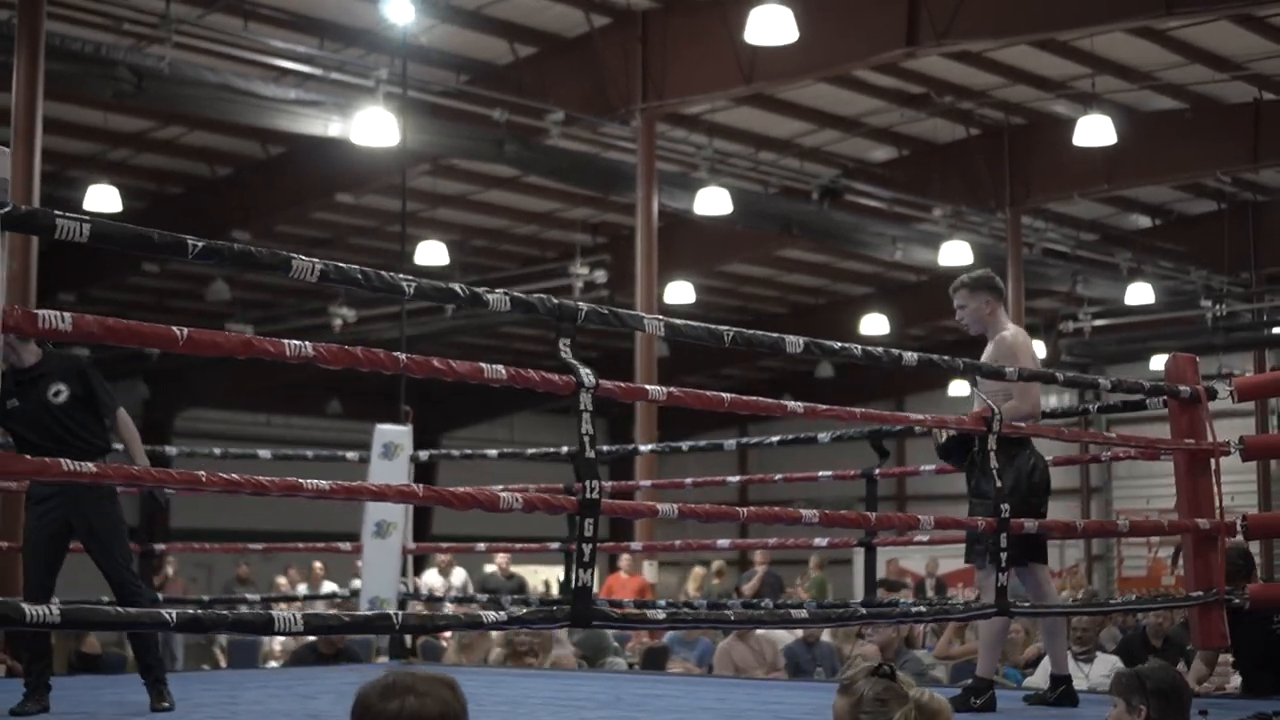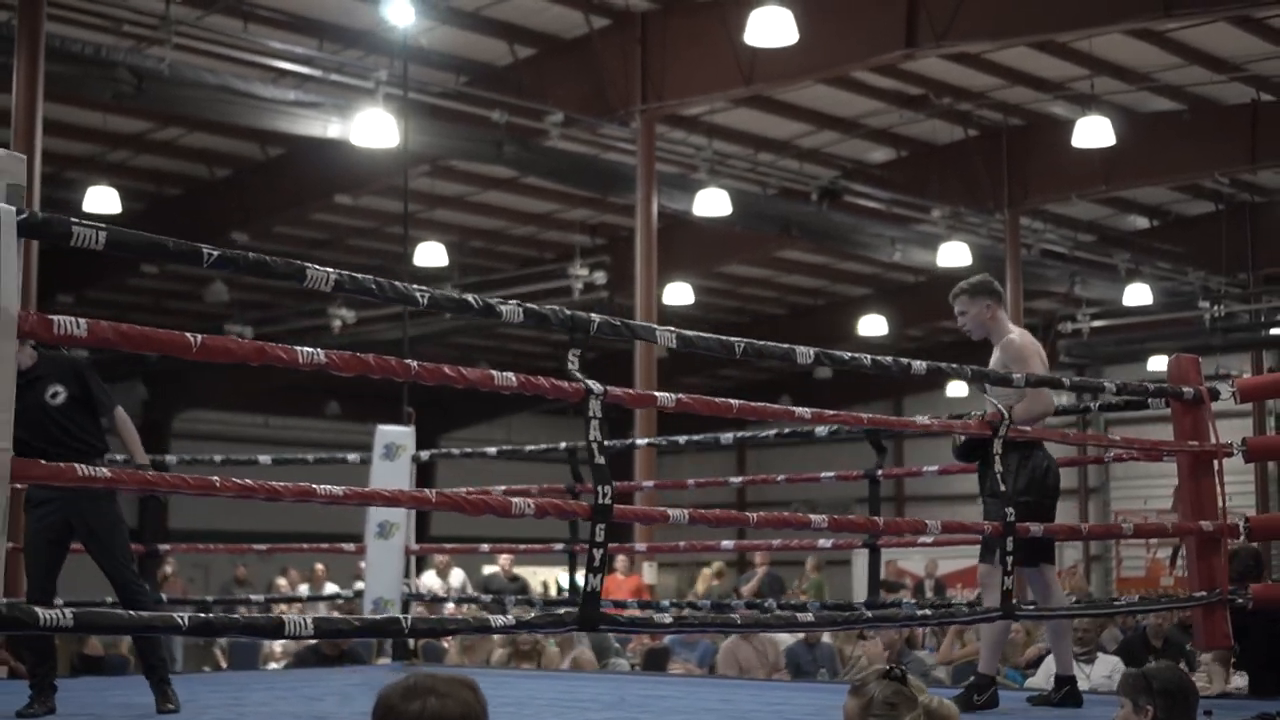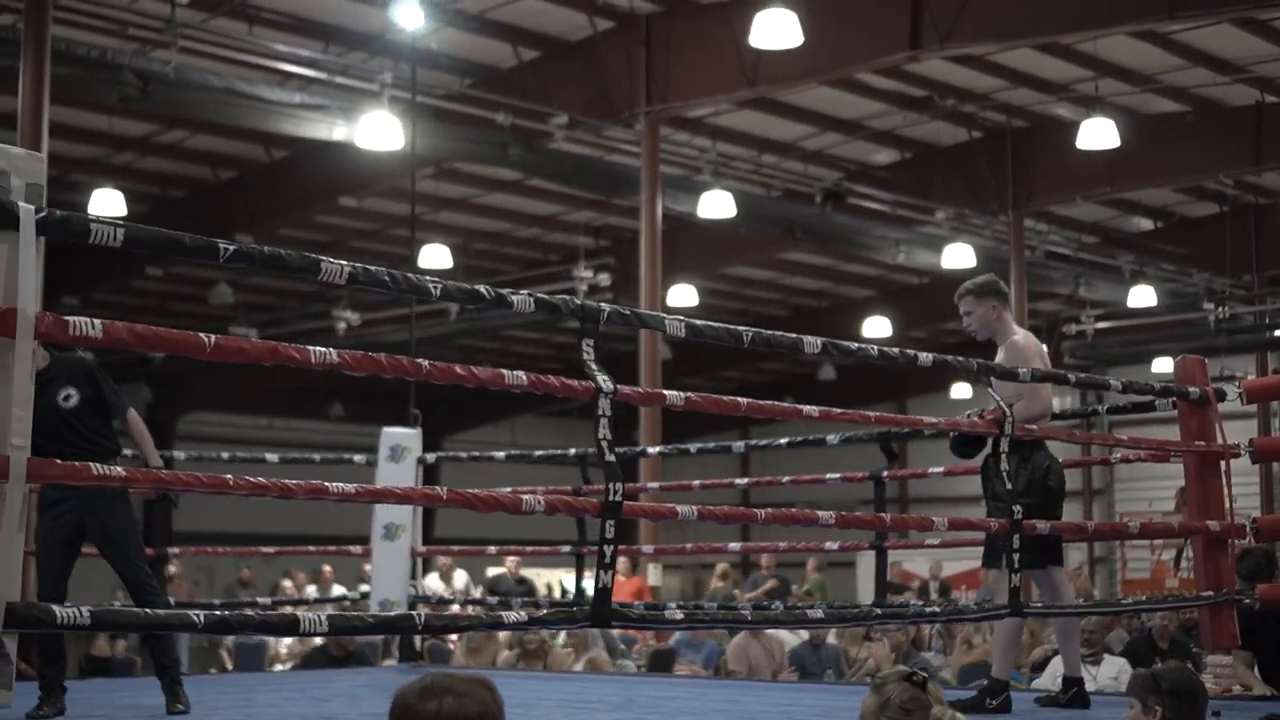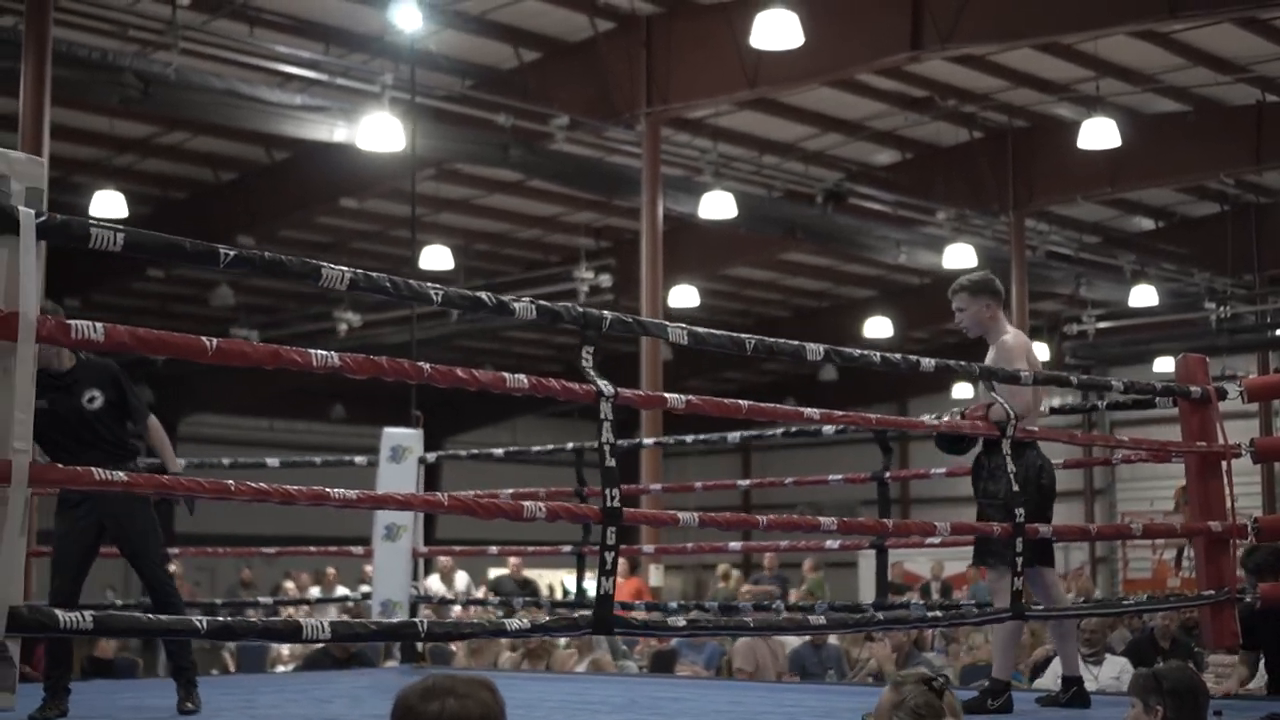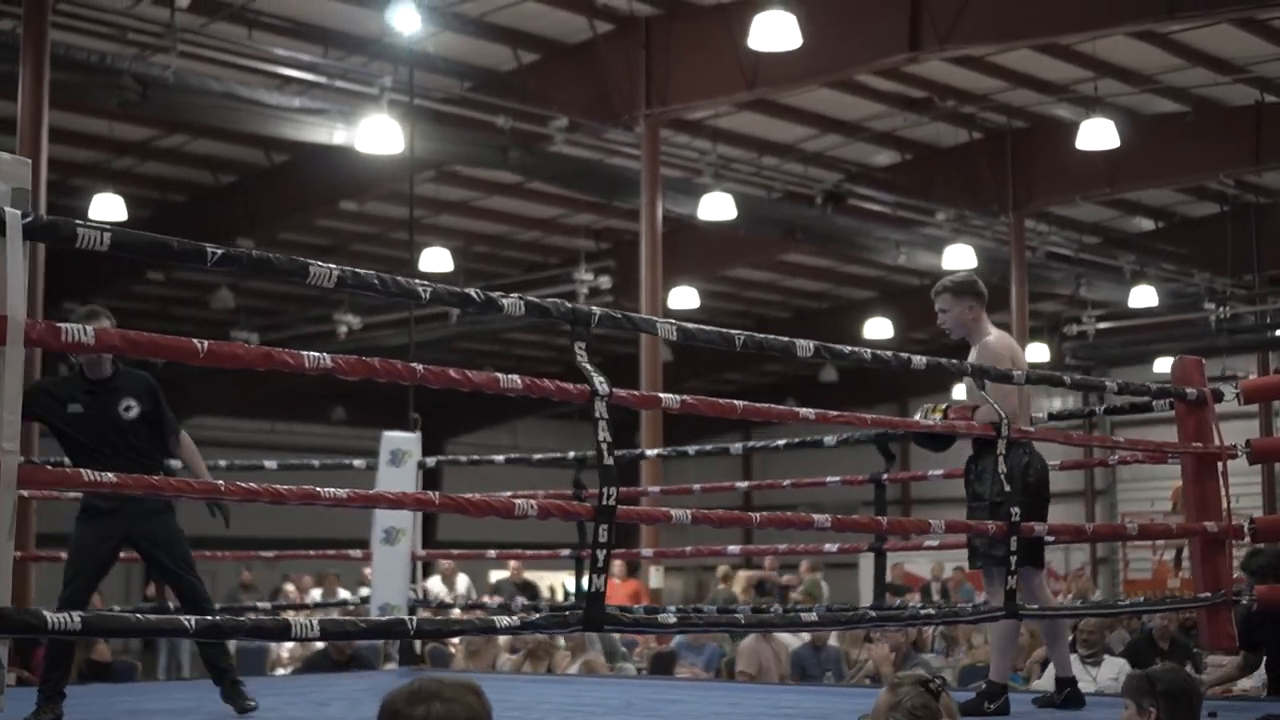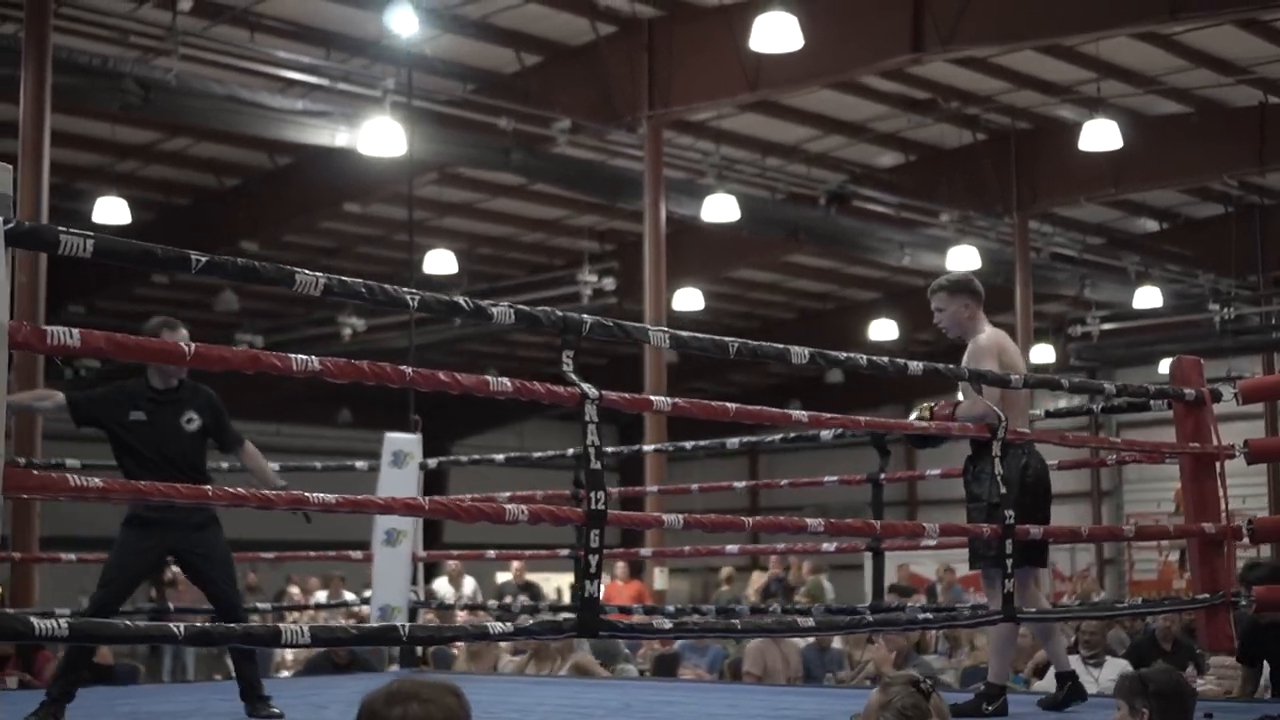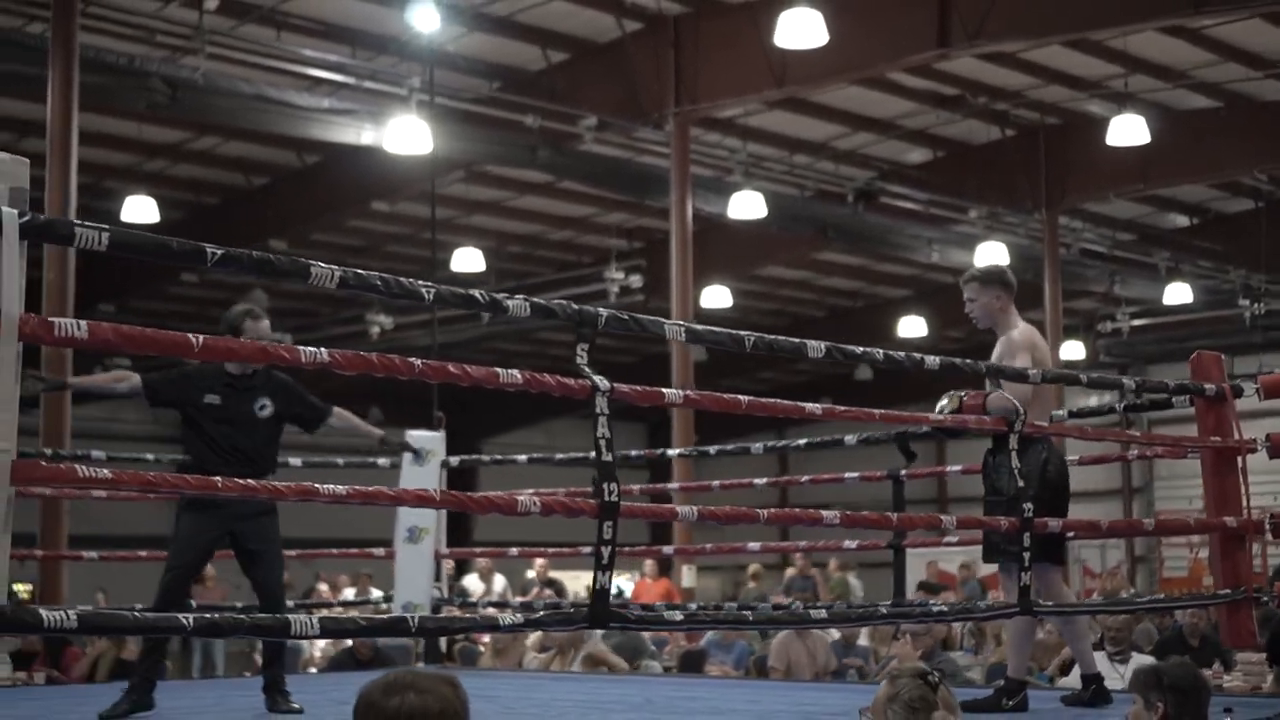
dt=0.2s
person 1, frame 1
left shoulder: (1009, 341)
right shoulder: (1002, 346)
left elbow: (1028, 405)
right wrist: (971, 428)
left hip: (1007, 466)
right hip: (1008, 465)
left knee: (991, 575)
right knee: (1033, 576)
left ankle: (982, 688)
right ankle: (1061, 682)
person 1, frame 2
left shoulder: (1015, 344)
right shoulder: (1008, 348)
left elbow: (1042, 404)
left wrist: (988, 424)
right wrist: (983, 429)
left hip: (1020, 467)
right hip: (1016, 467)
left knee: (994, 574)
right knee: (1041, 577)
left ankle: (984, 684)
right ankle: (1066, 683)
person 1, frame 3
left shoulder: (1019, 345)
right shoulder: (1011, 349)
left elbow: (1040, 405)
left wrist: (989, 421)
right wrist: (987, 424)
left hip: (1023, 468)
right hip: (1024, 468)
left knee: (1002, 578)
right knee: (1050, 578)
left ankle: (996, 689)
right ankle: (1073, 684)
person 1, frame 4
left shoulder: (1008, 345)
right shoulder: (1006, 347)
left elbow: (1021, 405)
left wrist: (971, 417)
right wrist: (976, 418)
left hip: (1013, 467)
right hip: (1014, 467)
left knee: (1003, 578)
right knee: (1041, 577)
left ankle: (998, 690)
right ankle: (1073, 683)
person 1, frame 5
left shoulder: (990, 346)
right shoulder: (997, 346)
left elbow: (1006, 411)
left wrist: (952, 417)
right wrist: (955, 413)
left hip: (1004, 467)
right hip: (1016, 466)
left knee: (998, 579)
right knee: (1030, 578)
right ankle: (1066, 683)
person 1, frame 6
left shoulder: (983, 344)
right shoulder: (998, 343)
left elbow: (986, 408)
left wrist: (938, 414)
right wrist: (948, 413)
left hip: (1002, 467)
right hip: (1020, 464)
left knee: (999, 580)
right knee: (1021, 581)
right ankle: (1066, 677)
person 1, frame 7
left shoulder: (1016, 339)
right shoulder: (1026, 339)
left elbow: (1017, 399)
left wrist: (965, 404)
right wrist: (976, 403)
left hip: (1021, 461)
right hip: (1038, 460)
left knee: (1016, 575)
right knee: (1047, 577)
left ankle: (1013, 689)
right ankle: (1092, 680)
person 2, frame 1
left shoulder: (71, 368)
left elbow: (117, 415)
left wrist: (144, 467)
left hip: (92, 487)
right hip: (44, 494)
left knee: (127, 584)
right knee: (35, 593)
left ankle: (156, 682)
right ankle: (37, 690)
person 2, frame 2
left shoulder: (67, 368)
left elbow: (115, 414)
left wrist: (143, 466)
left hip: (91, 488)
right hip: (43, 496)
left knee: (128, 583)
right knee: (37, 595)
left ankle: (161, 683)
person 2, frame 3
left shoulder: (79, 369)
left elbow: (127, 416)
left wrist: (157, 466)
left hip: (104, 488)
right hip: (56, 496)
left knee: (141, 584)
right knee: (48, 596)
left ankle: (172, 683)
person 2, frame 4
left shoulder: (104, 374)
right shoulder: (29, 391)
left elbow: (147, 422)
left wrist: (175, 472)
left hip: (126, 491)
right hip: (76, 500)
left knee: (161, 586)
right knee: (62, 597)
left ankle: (186, 682)
person 2, frame 5
left shoulder: (140, 385)
right shoulder: (56, 392)
left elbow: (176, 438)
left wrist: (209, 486)
left hip: (150, 503)
right hip: (99, 509)
left knee: (192, 592)
right knee: (71, 602)
left ankle: (230, 683)
person 2, frame 6
left shoulder: (202, 399)
right shoulder: (120, 399)
left elbow: (239, 447)
right elbow: (53, 400)
left wrist: (278, 488)
left hip: (195, 519)
right hip: (146, 520)
left knee: (231, 605)
right knee: (101, 608)
person 2, frame 7
left shoulder: (278, 386)
right shoulder: (195, 381)
left elbow: (330, 416)
right elbow: (128, 382)
left wrist: (383, 438)
right wrist: (67, 383)
left hip: (254, 506)
right hip: (203, 503)
left knee: (272, 598)
right knee: (170, 593)
